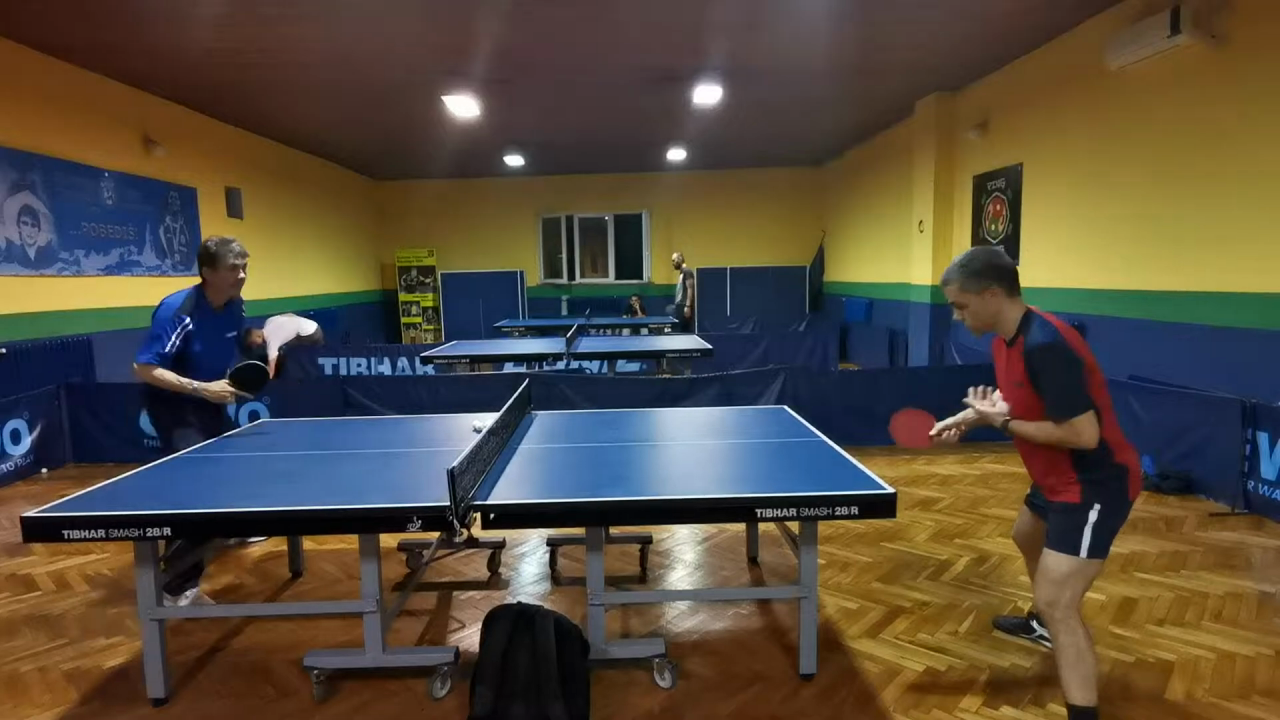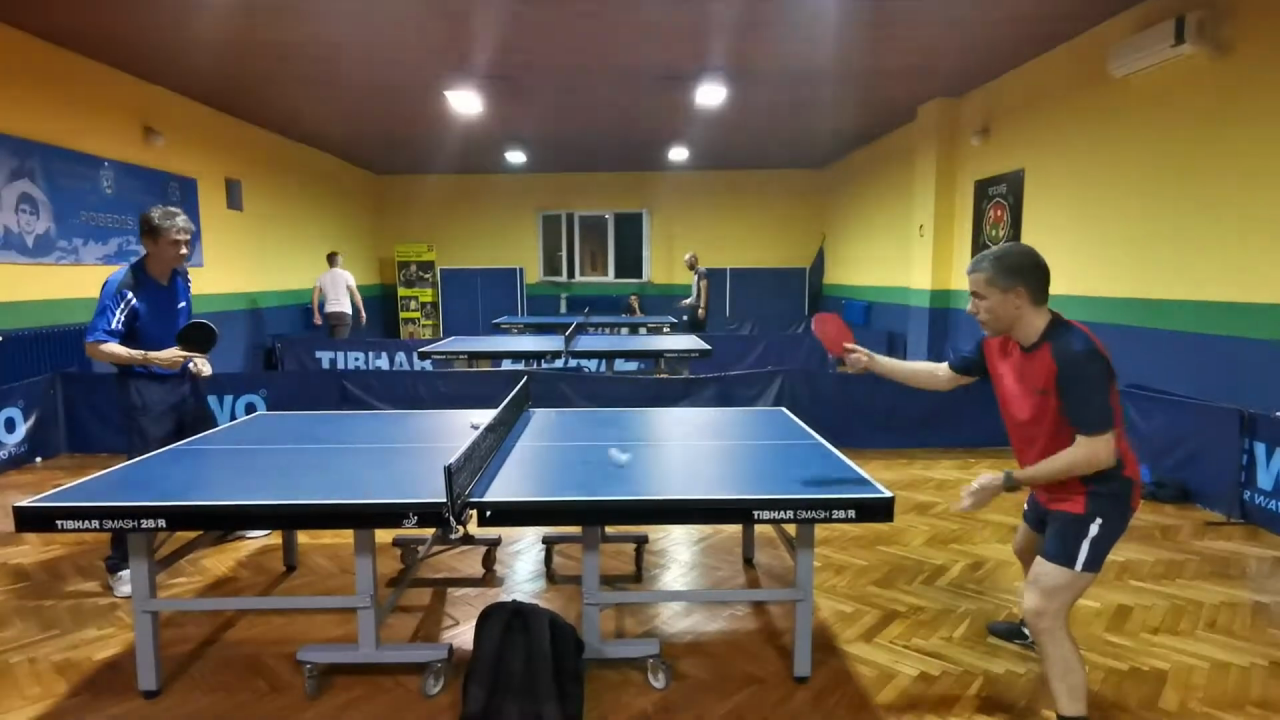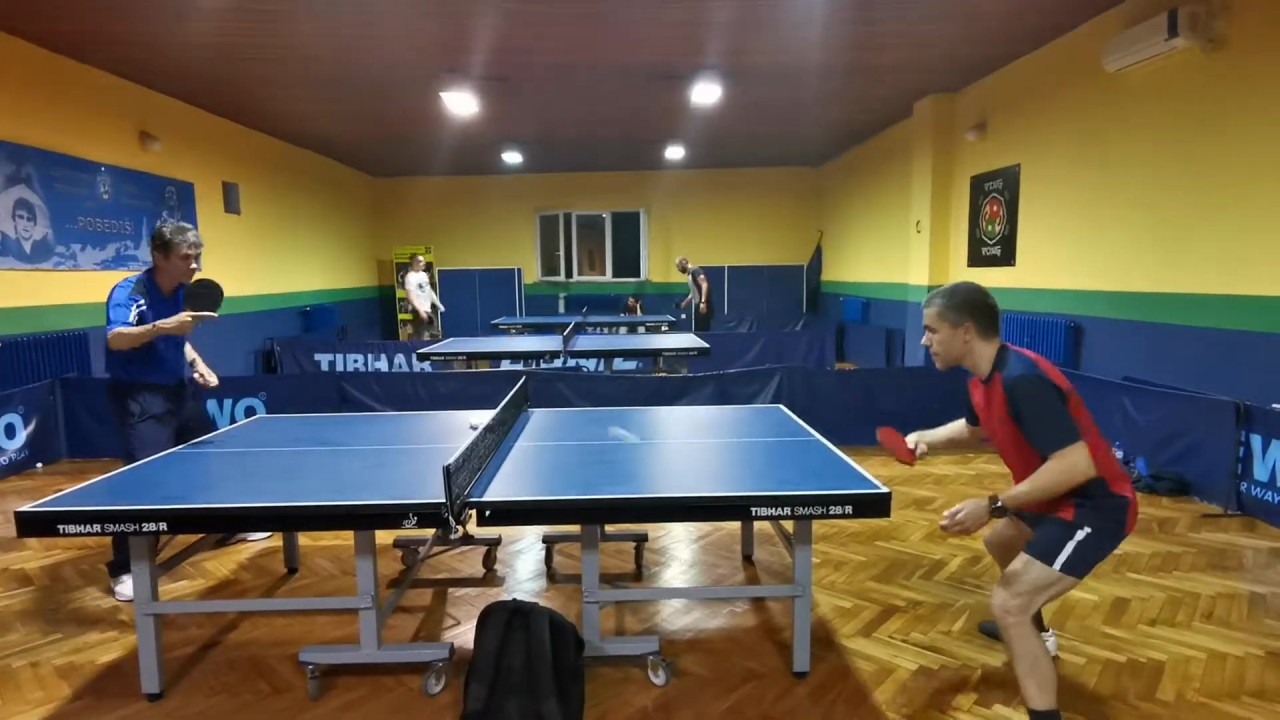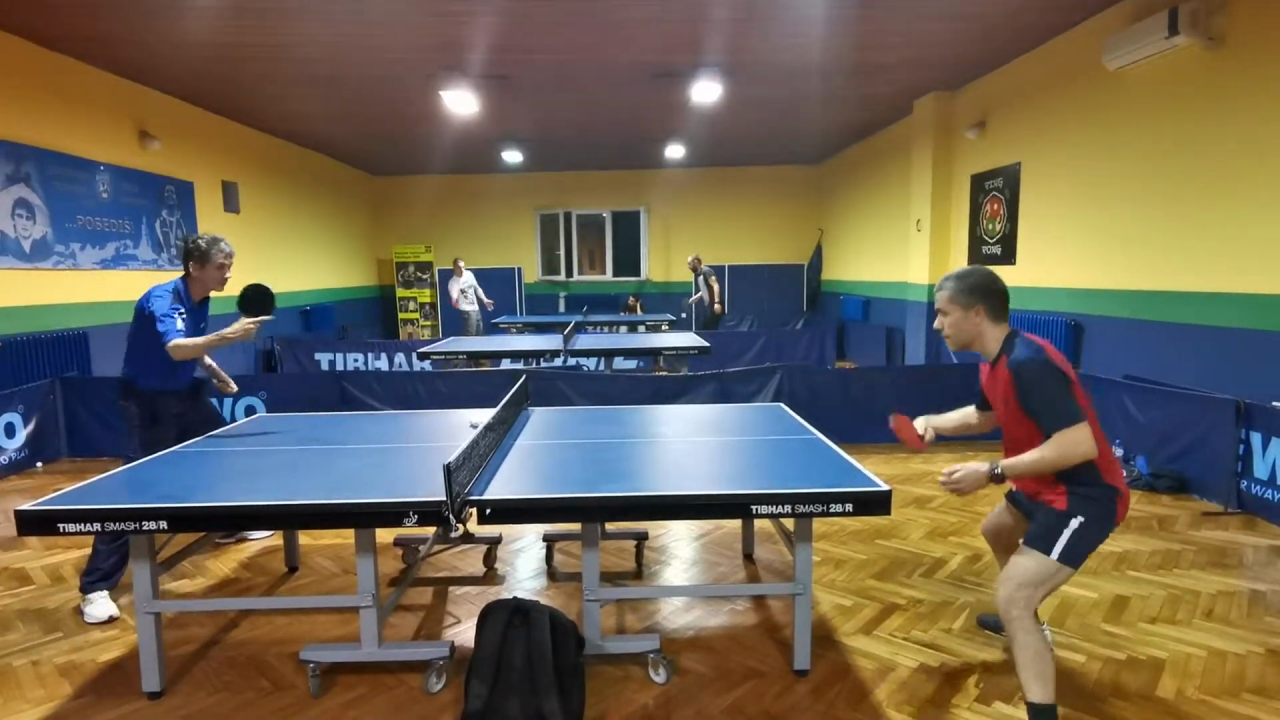
dt=1s
person 1, frame 1
left shoulder: (1044, 345)
right shoulder: (1006, 337)
left elbow: (1084, 434)
right elbow: (1014, 398)
left wrist: (1003, 422)
right wrist: (965, 418)
left hip: (1094, 485)
right hip: (1057, 477)
left knee: (1057, 600)
right knee: (1027, 538)
right ankle: (1041, 624)
person 1, frame 2
left shoulder: (1075, 356)
right shoulder: (997, 343)
left elbow: (1099, 452)
right elbow: (945, 374)
left wrist: (1006, 482)
right wrist: (874, 362)
left hip: (1097, 494)
right hip: (1050, 486)
left knee: (1042, 609)
right knee: (1028, 552)
right ankle: (1033, 630)
person 1, frame 3
left shoulder: (1022, 380)
right shoulder: (982, 378)
left elbow: (1077, 464)
right elbow: (973, 429)
left wrist: (992, 506)
right wrist: (926, 438)
left hip: (1095, 508)
right hip: (1055, 498)
left knee: (1007, 604)
right knee: (999, 543)
right ankle: (1033, 634)
person 1, frame 4
left shoulder: (1028, 364)
right shoulder: (992, 362)
left elbow: (1080, 444)
right elbow: (982, 416)
left wrist: (991, 472)
right wrist: (934, 423)
left hip: (1085, 498)
right hip: (1047, 487)
left knee: (1011, 598)
right knee: (995, 530)
right ankle: (1024, 625)
person 2, frame 1
left shoulder: (234, 306)
right shoulder: (177, 310)
right elbow: (145, 369)
left wrist: (229, 386)
right wrist: (202, 390)
left hip: (212, 405)
right hip: (174, 409)
right ankle: (179, 588)
person 2, frame 2
left shoulder: (181, 279)
right shoulder: (121, 286)
right elbow: (96, 346)
left wrist: (195, 356)
right wrist: (152, 358)
left hip: (184, 383)
right hip: (146, 390)
right ankle: (121, 565)
person 2, frame 3
left shoulder: (183, 291)
right shoulder: (129, 292)
right elbow: (116, 339)
left wrist: (196, 363)
right wrist: (163, 326)
left hip: (178, 390)
right hip: (139, 397)
right ankle: (124, 570)
person 2, frame 4
left shoulder: (201, 301)
right shoulder: (162, 300)
right elbow: (175, 350)
left wrist: (215, 372)
right wrist: (225, 336)
left hip: (186, 394)
right hip: (148, 400)
right ankle: (96, 587)
